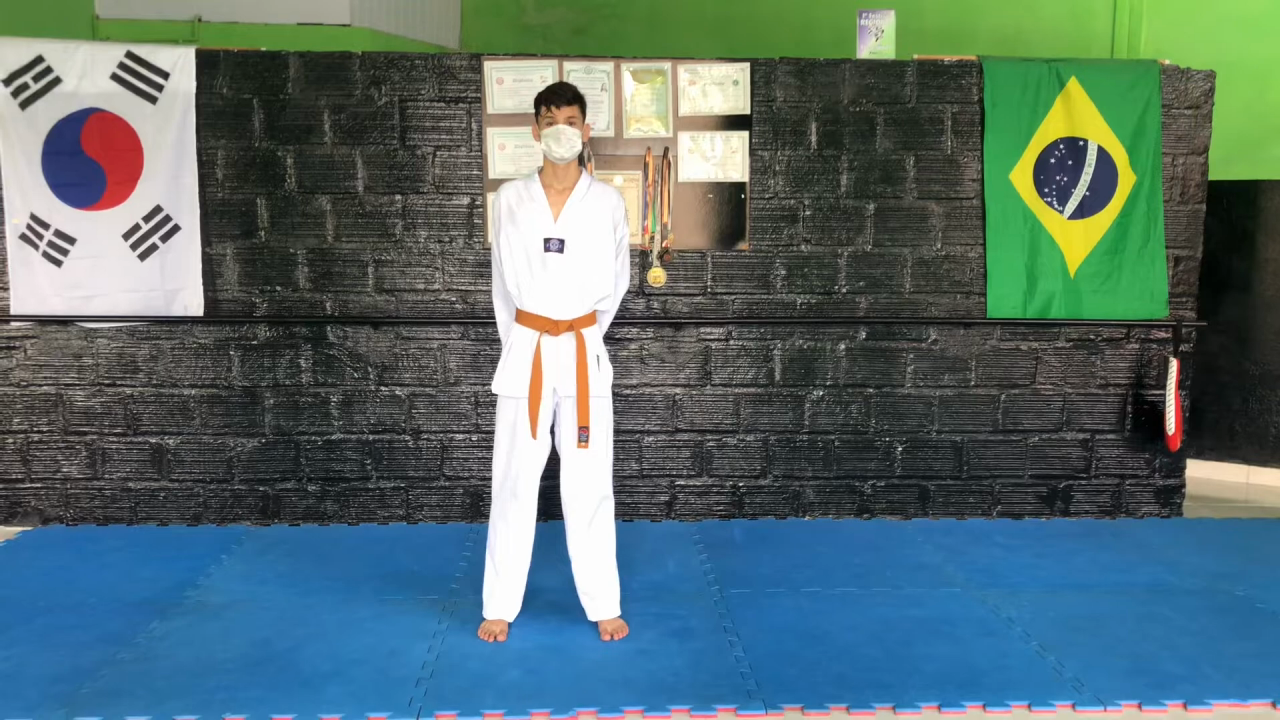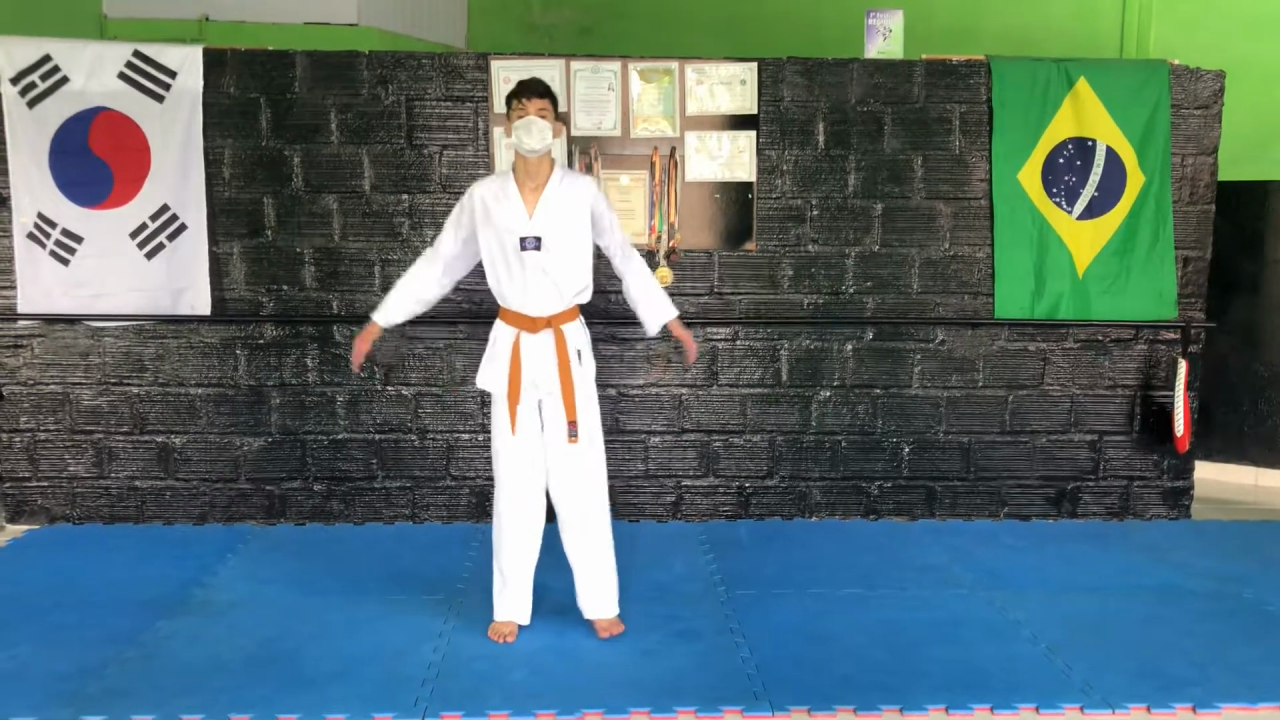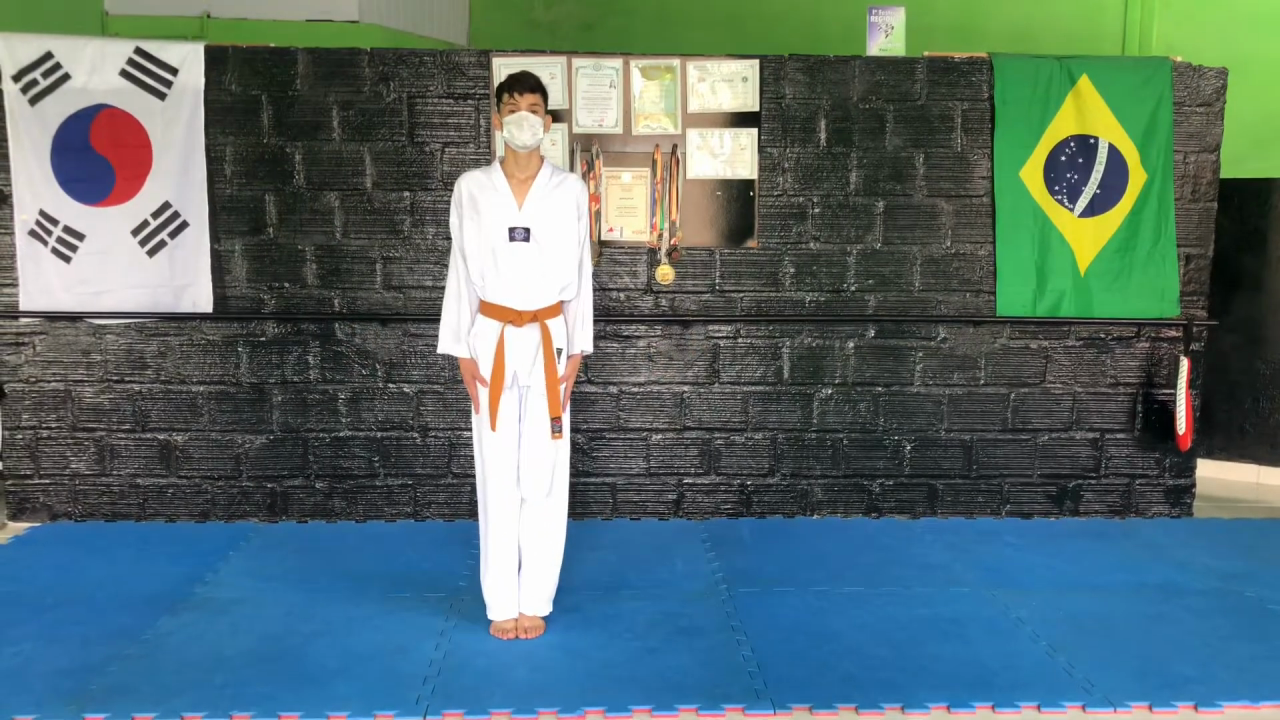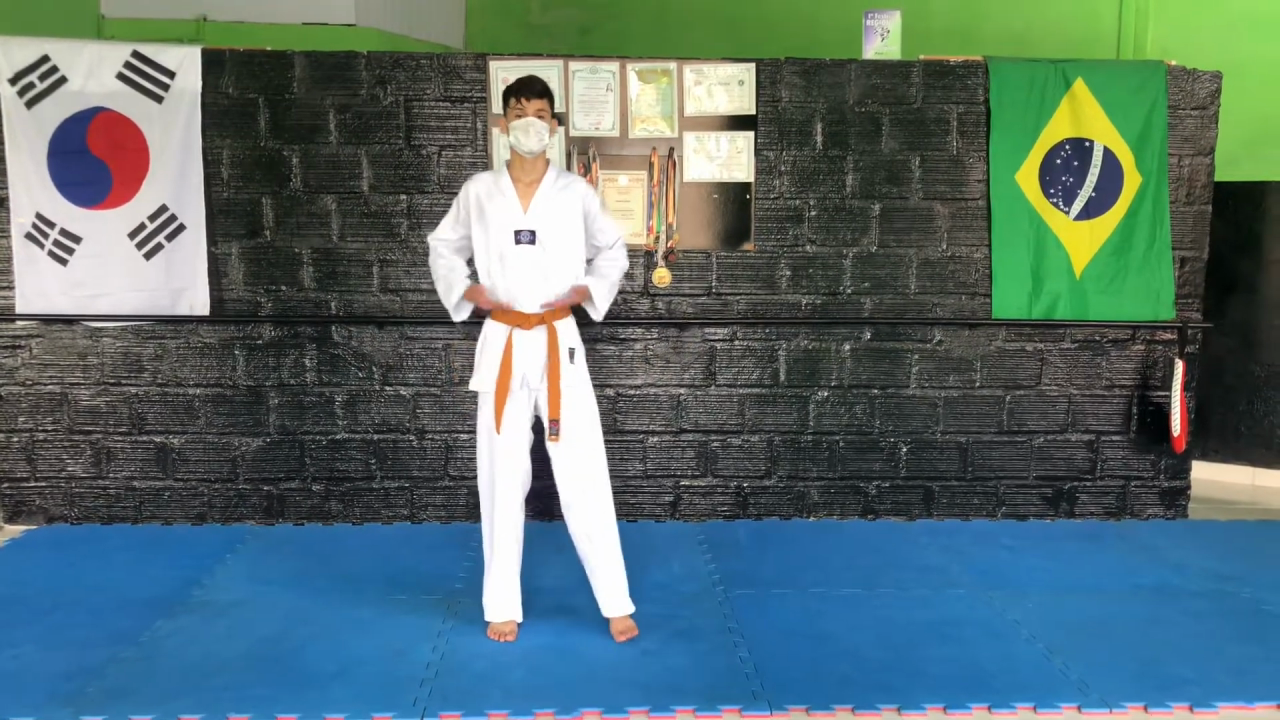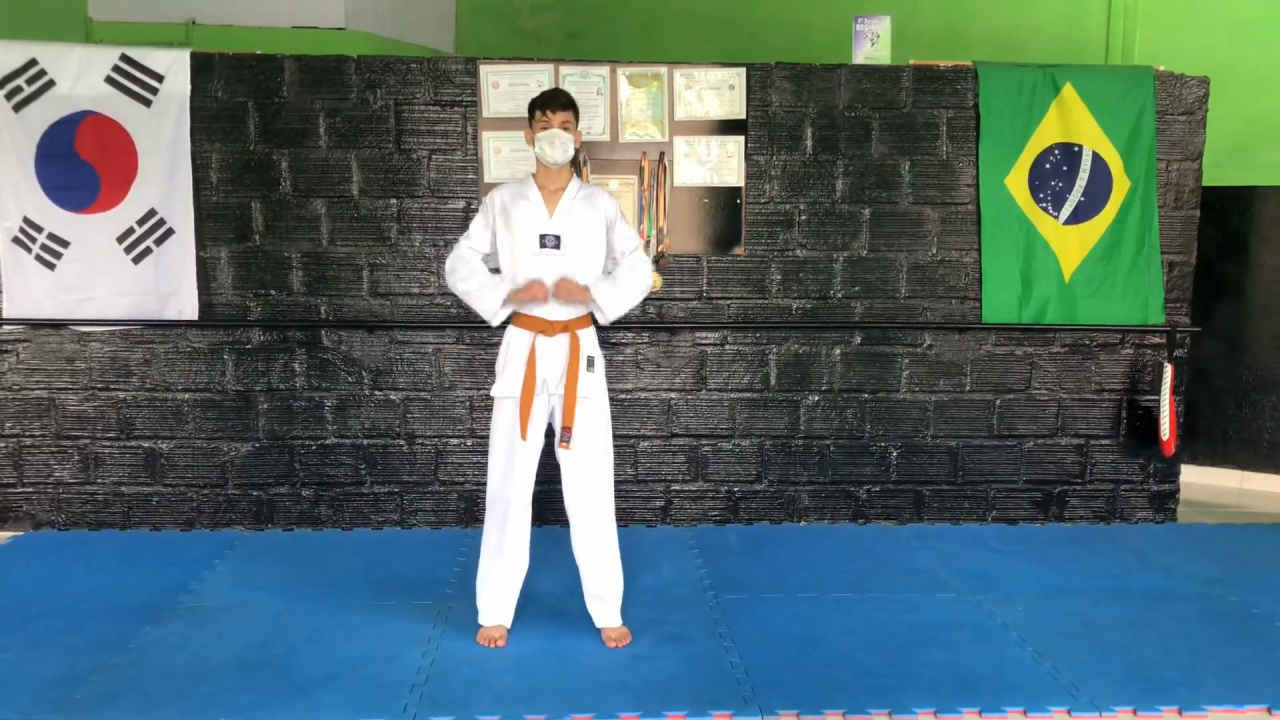
dt=1s
person 1, frame 1
left shoulder: (607, 201)
right shoulder: (511, 198)
left elbow: (617, 281)
right elbow: (503, 282)
left wrist: (580, 336)
right wrist: (523, 341)
left hip: (584, 352)
right hip: (527, 351)
left knee: (589, 482)
right knee: (514, 481)
left ankle: (603, 604)
right ankle: (501, 605)
person 1, frame 2
left shoulder: (583, 193)
right shoulder: (483, 196)
left elbow: (624, 256)
right elbow: (439, 261)
left wrist: (666, 319)
right wrist: (381, 321)
left hip: (566, 345)
right hip: (511, 346)
left knee: (580, 479)
right knee: (514, 483)
left ankle: (601, 604)
right ankle: (510, 606)
person 1, frame 3
left shoulder: (570, 189)
right shoulder: (472, 188)
left elbow: (580, 274)
right elbow: (462, 273)
left wrist: (577, 350)
right wrist: (462, 352)
left hip: (549, 340)
right hip: (492, 340)
left knee: (544, 476)
right knee: (497, 475)
left ankle: (535, 601)
right ankle: (502, 603)
person 1, frame 4
left shoulder: (576, 192)
right shoulder: (478, 191)
left elbow: (613, 253)
right elbow: (443, 251)
left wrist: (588, 292)
right wrist: (466, 292)
left hip: (559, 342)
right hip: (501, 343)
left knee: (583, 475)
right knee: (501, 479)
left ankle: (615, 602)
right ankle: (502, 605)
person 1, frame 5
left shoulder: (600, 204)
right shoulder: (502, 201)
left elbow: (638, 271)
right elbow: (459, 266)
left wrist: (592, 292)
right wrist: (509, 292)
left hip: (579, 350)
right hip: (523, 351)
left knee: (590, 484)
right knee: (509, 482)
left ankle: (607, 611)
right ankle: (495, 610)
